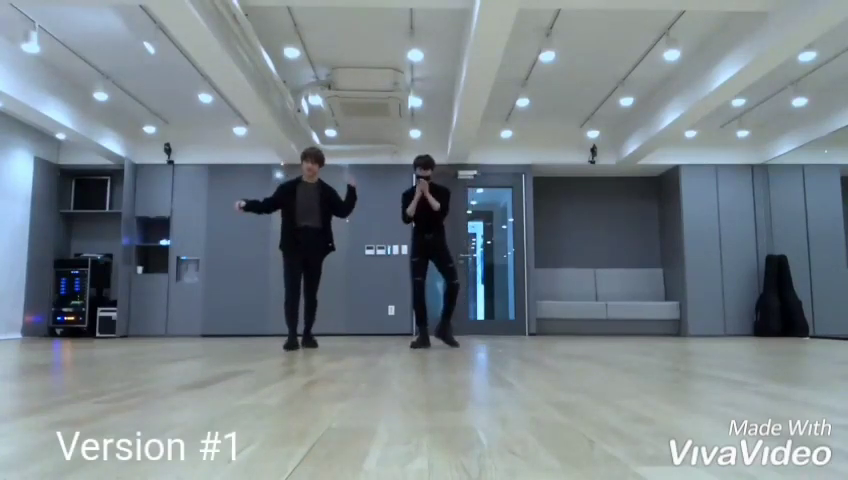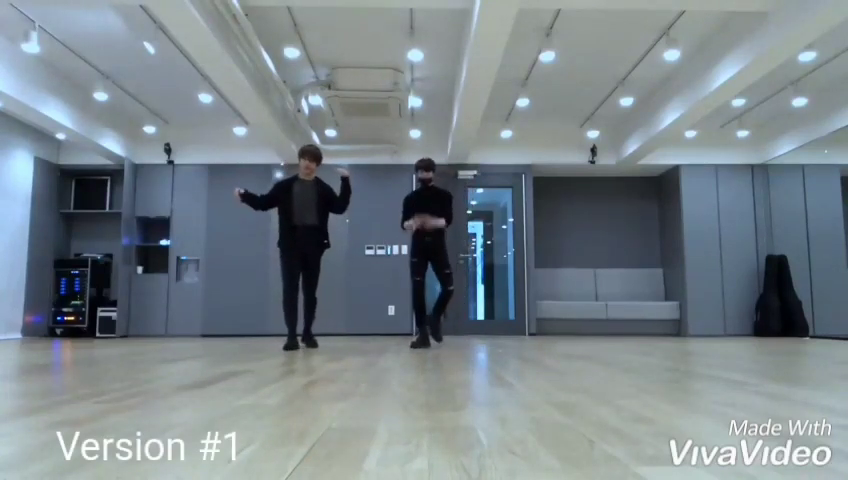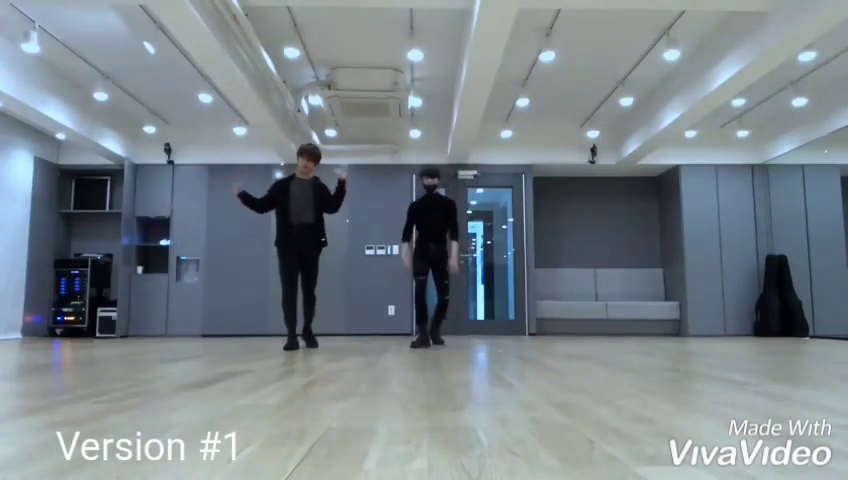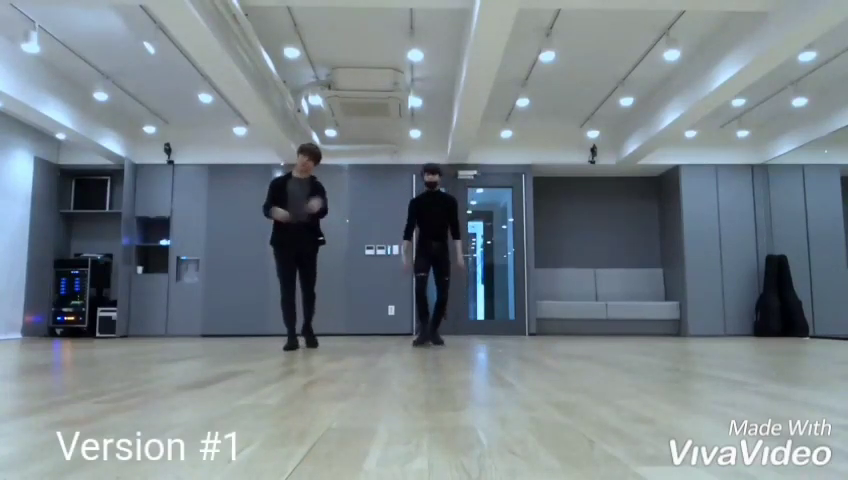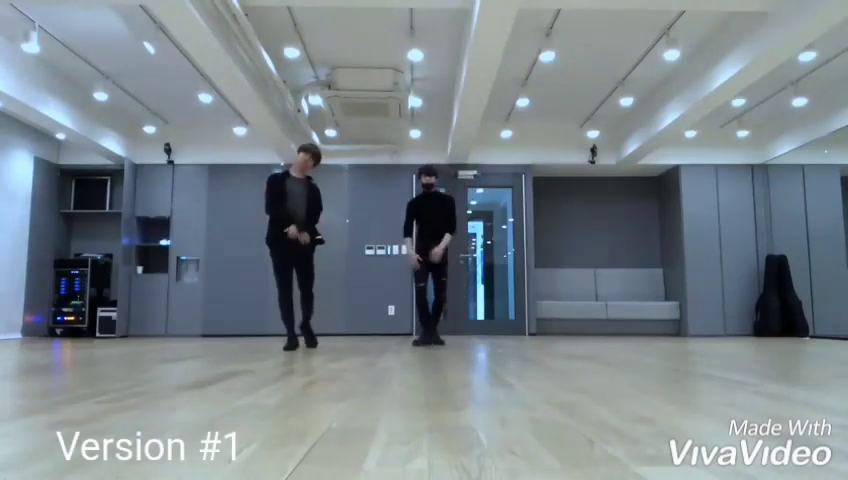
dt=0.2s
person 1, frame 1
left shoulder: (327, 191)
right shoulder: (288, 188)
left elbow: (343, 211)
right elbow: (268, 205)
left wrist: (351, 190)
right wrist: (246, 205)
left hip: (316, 244)
right hip: (293, 244)
left knee: (311, 292)
right knee: (292, 291)
left ankle: (307, 333)
right ankle: (292, 335)
person 1, frame 2
left shoulder: (323, 188)
right shoulder: (285, 186)
left elbow: (339, 208)
right elbow: (263, 203)
left wrist: (346, 183)
right wrist: (244, 195)
left hip: (314, 242)
right hip: (290, 242)
left knee: (310, 290)
right knee: (290, 290)
left ankle: (307, 332)
right ankle: (292, 335)
person 1, frame 3
left shoulder: (320, 187)
right shoulder: (282, 185)
left elbow: (332, 207)
right elbow: (262, 206)
left wrist: (341, 185)
right wrist: (243, 195)
left hip: (311, 241)
right hip: (287, 241)
left knee: (309, 289)
right knee: (289, 290)
left ankle: (307, 330)
right ankle: (291, 335)
person 1, frame 4
left shoulder: (316, 187)
right shoulder: (279, 183)
left elbow: (323, 211)
right elbow: (268, 206)
left wrist: (318, 207)
right wrist: (274, 211)
left hip: (308, 240)
right hip: (284, 240)
left knee: (308, 288)
right knee: (287, 289)
left ankle: (307, 328)
right ankle: (291, 335)
person 1, frame 5
left shoulder: (312, 187)
right shoulder: (276, 180)
left elbow: (315, 213)
right elbow: (271, 208)
left wrist: (305, 230)
right wrist: (290, 224)
left hip: (304, 241)
right hip: (280, 240)
left knee: (307, 287)
right knee: (285, 289)
left ankle: (306, 326)
right ankle: (291, 335)
person 2, frame 1
left shoulder: (442, 191)
right shoulder: (409, 194)
left elbow: (443, 212)
right elbow: (406, 218)
left wrist: (428, 195)
right wrist: (417, 197)
left hip: (438, 241)
right hip: (419, 243)
left knee: (453, 282)
right knee: (418, 289)
left ankle: (444, 327)
right ankle: (423, 334)
person 2, frame 2
left shoulder: (444, 195)
right shoulder: (410, 198)
left elbow: (448, 220)
right elbow: (404, 223)
left wrist: (434, 222)
right wrist: (412, 223)
left hip: (438, 244)
right hip: (419, 246)
left knee: (448, 287)
right knee: (418, 289)
left ankle: (435, 320)
right ankle: (423, 334)
person 2, frame 3
left shoulder: (448, 204)
right shoulder: (415, 205)
left elbow: (453, 232)
right elbow: (407, 232)
left wrist: (453, 257)
right wrist: (406, 256)
left hip: (440, 252)
right hip: (421, 252)
left knee: (444, 296)
right knee: (420, 290)
left ankle: (434, 330)
right ankle: (423, 334)
person 2, frame 4
left shoulder: (449, 201)
right shoulder: (416, 202)
left elbow: (455, 230)
right elbow: (409, 230)
left wrist: (460, 255)
right wrist: (405, 255)
left hip: (441, 249)
right hip: (423, 249)
left knee: (443, 293)
right knee: (420, 285)
left ankle: (433, 330)
right ankle: (424, 330)
person 2, frame 5
left shoulder: (447, 201)
right shoulder: (414, 203)
left elbow: (451, 227)
right elbow: (407, 229)
left wrist: (441, 247)
right wrist: (411, 251)
left hip: (439, 251)
right hip: (421, 251)
left knee: (440, 294)
right knee: (420, 292)
left ankle: (431, 329)
right ankle: (426, 332)
